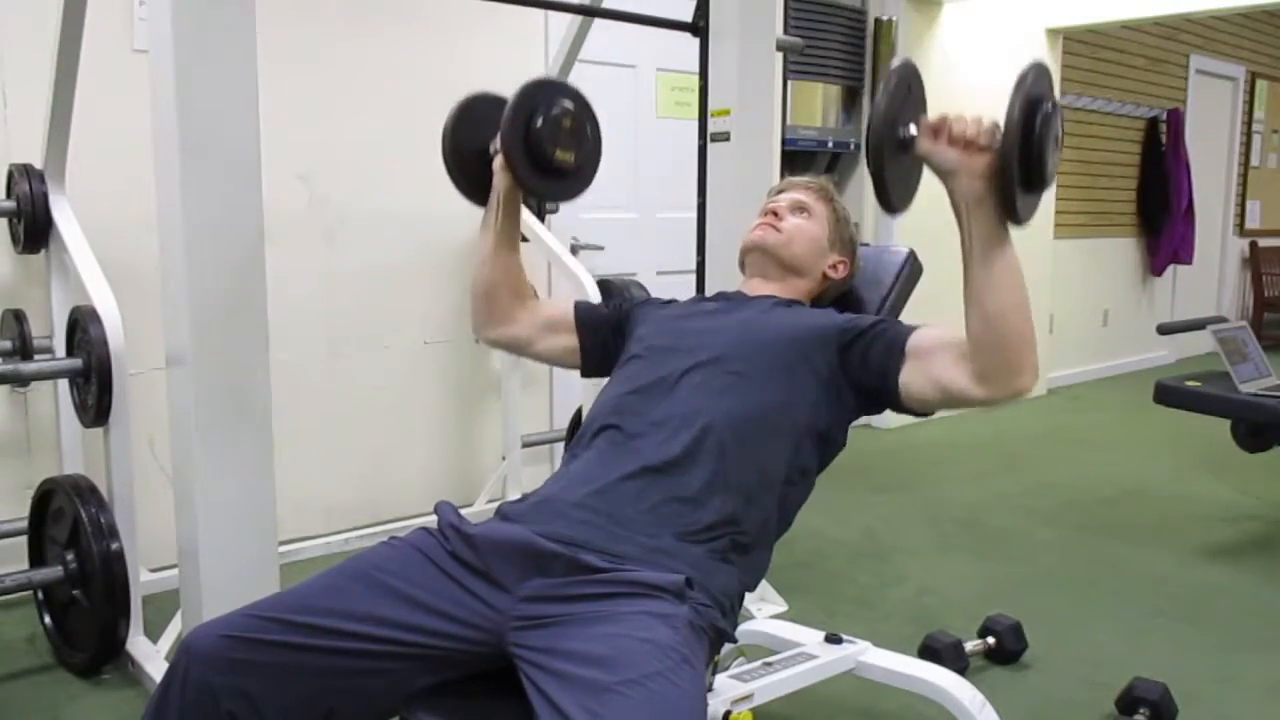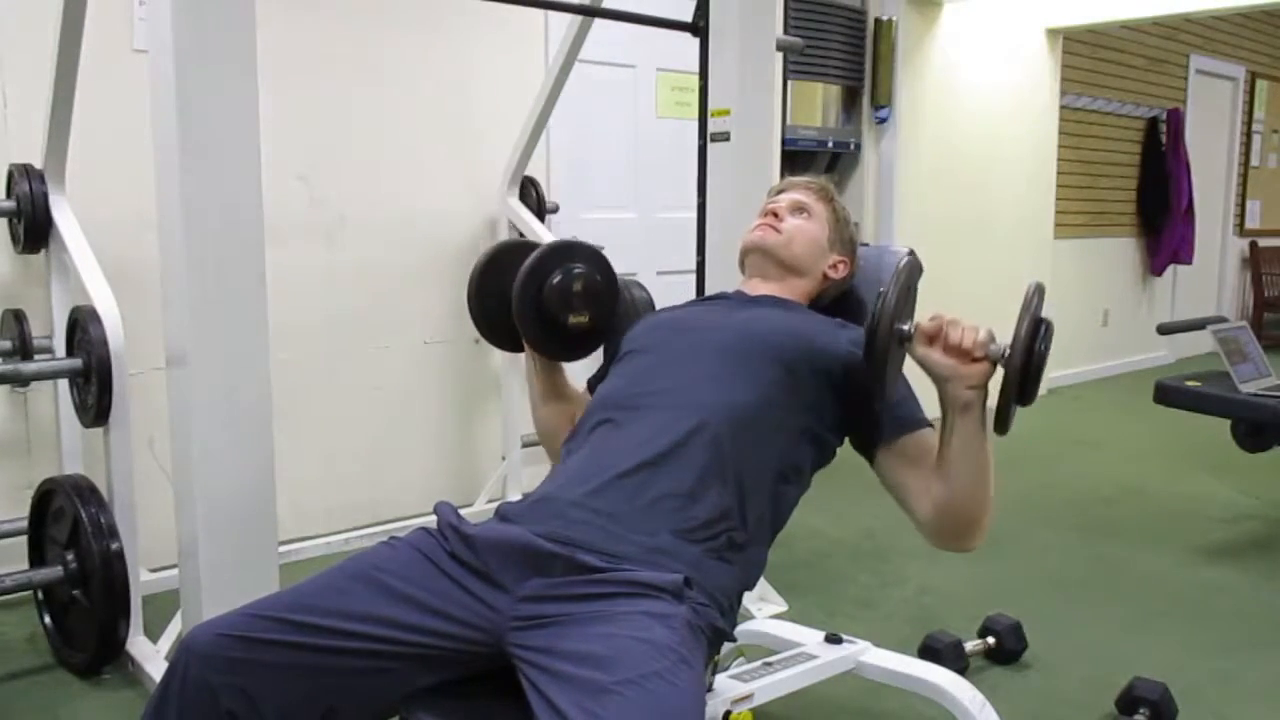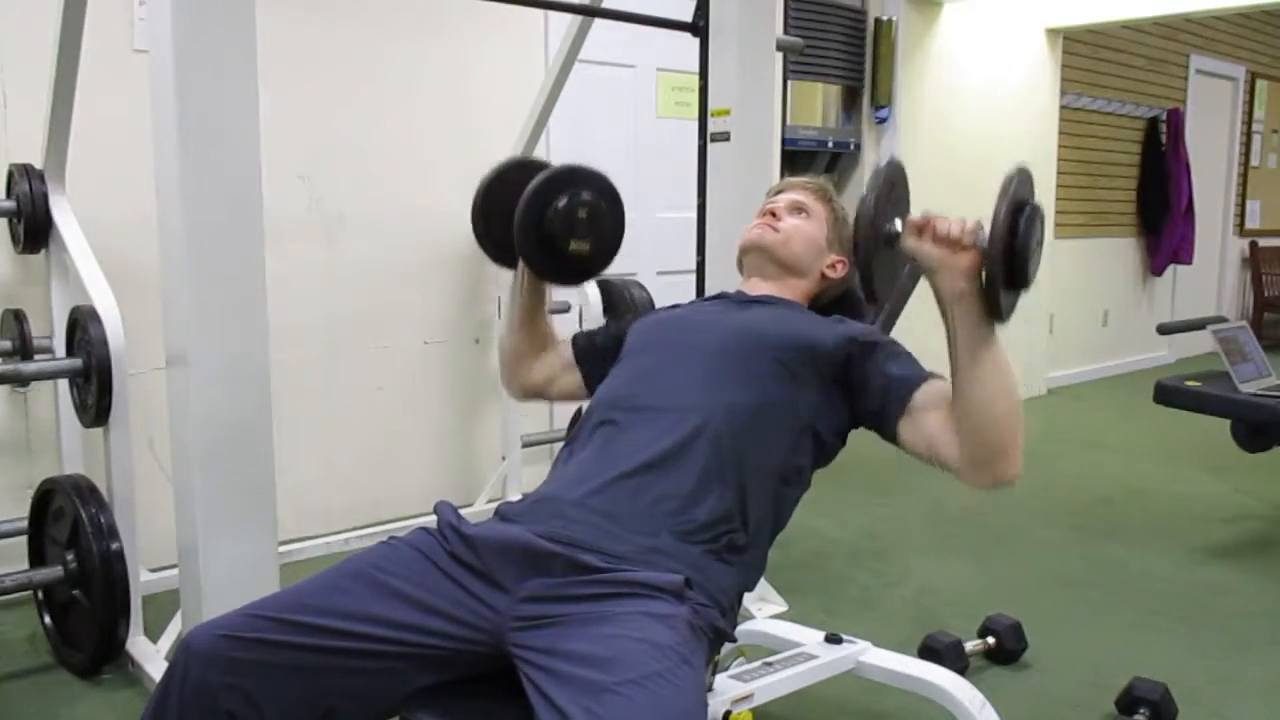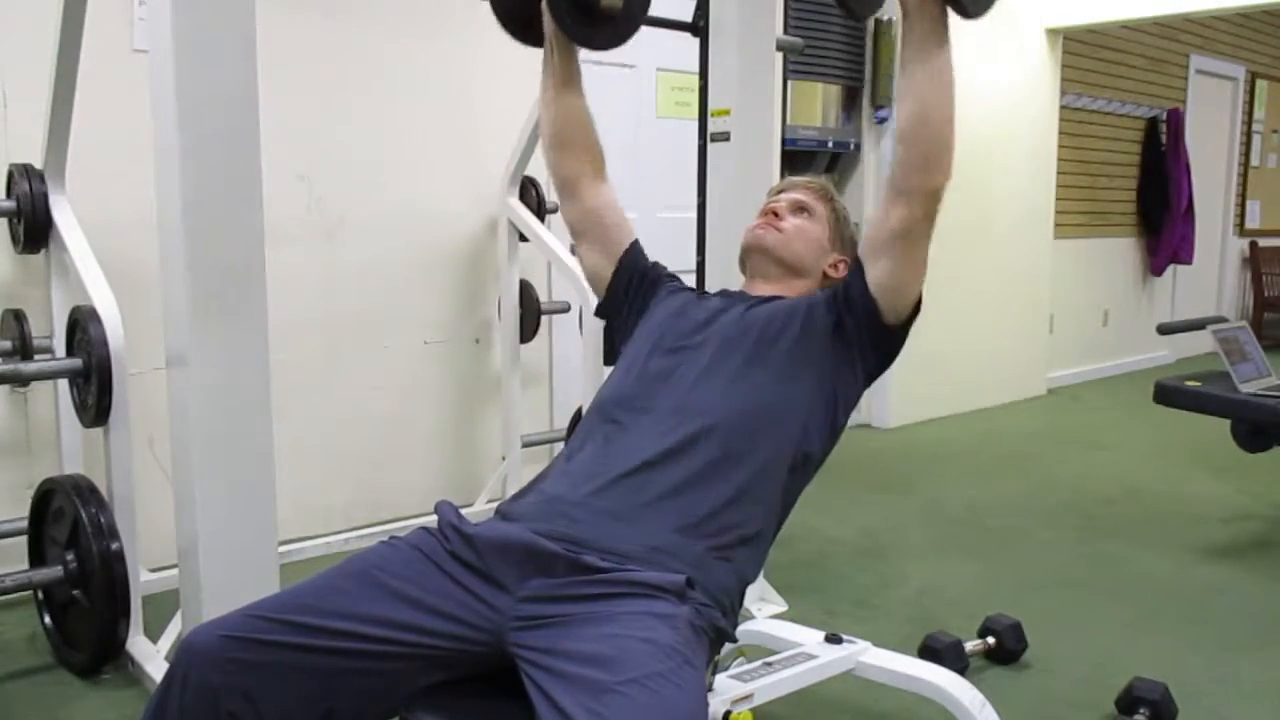
dt=0.5s
person 1, frame 1
left shoulder: (839, 341)
right shoulder: (656, 318)
left elbow: (999, 377)
right elbow: (500, 319)
left wrist: (975, 200)
right wrist: (507, 189)
left hip: (645, 595)
right hip: (500, 550)
person 1, frame 2
left shoulder: (841, 351)
right shoulder: (659, 323)
left elbow: (954, 523)
left wrist: (963, 397)
right wrist: (540, 341)
left hip: (646, 594)
right hip: (494, 551)
person 1, frame 3
left shoulder: (838, 346)
right shoulder: (660, 321)
left elbow: (991, 457)
right elbow: (523, 371)
left wrist: (962, 296)
right wrist: (531, 260)
left hip: (644, 595)
right hip: (501, 552)
person 1, frame 4
left shoulder: (835, 333)
right shoulder: (662, 304)
left elbow: (917, 194)
right elbow: (579, 185)
left hip: (643, 595)
right hip: (497, 549)
